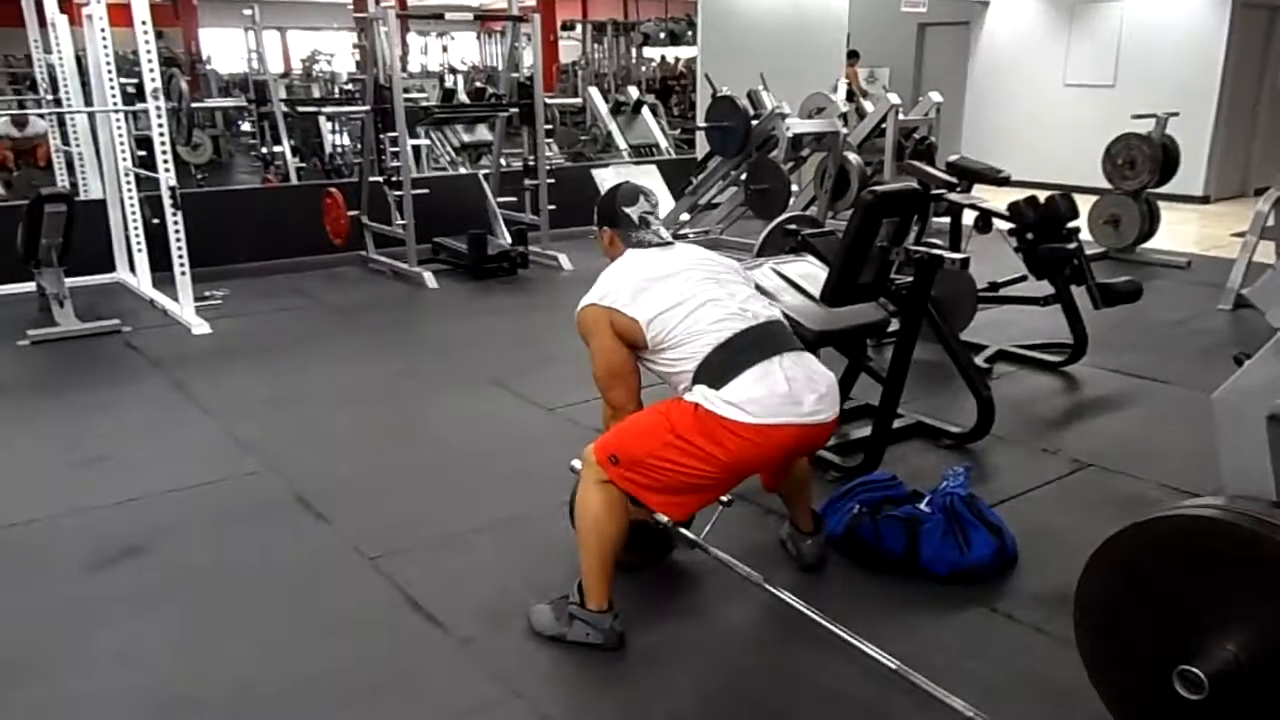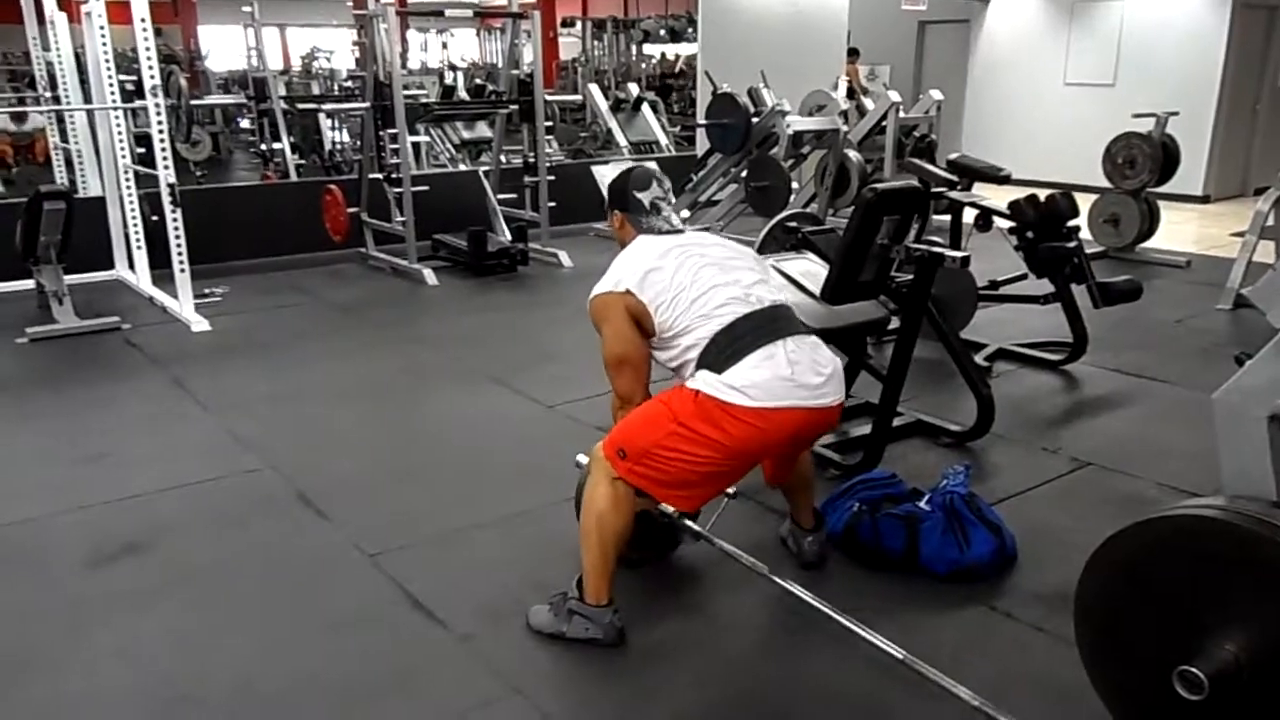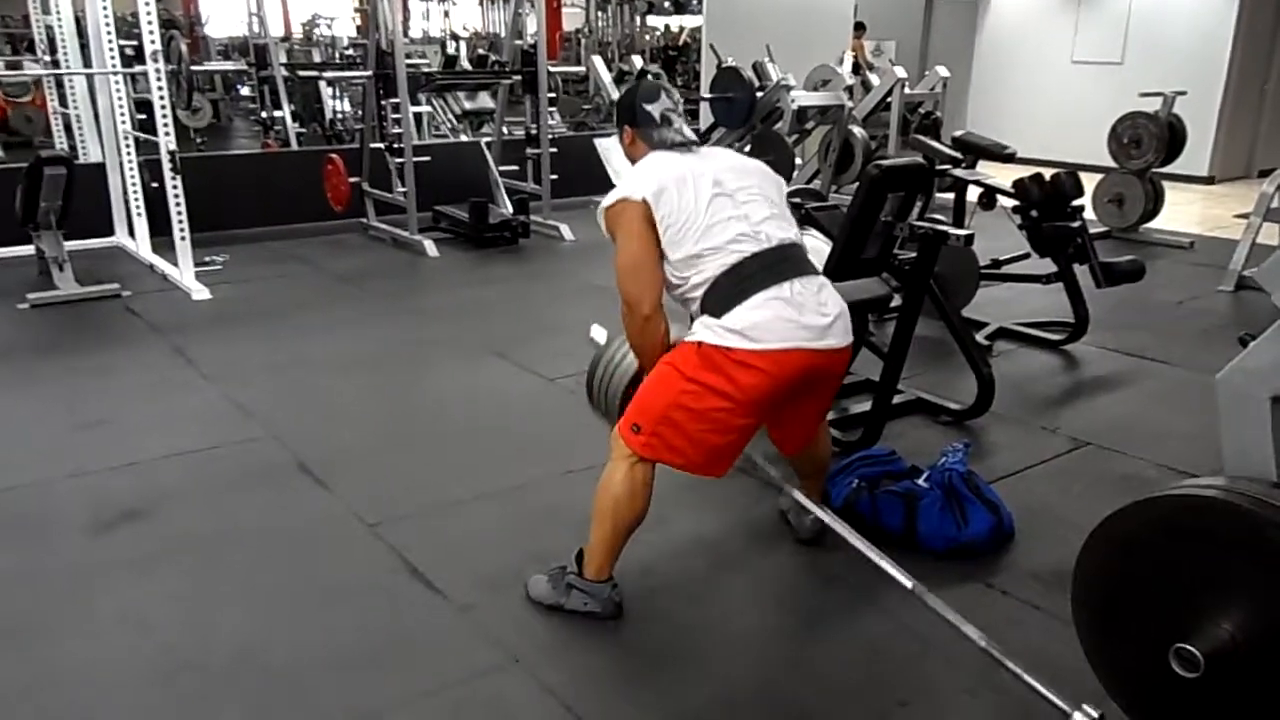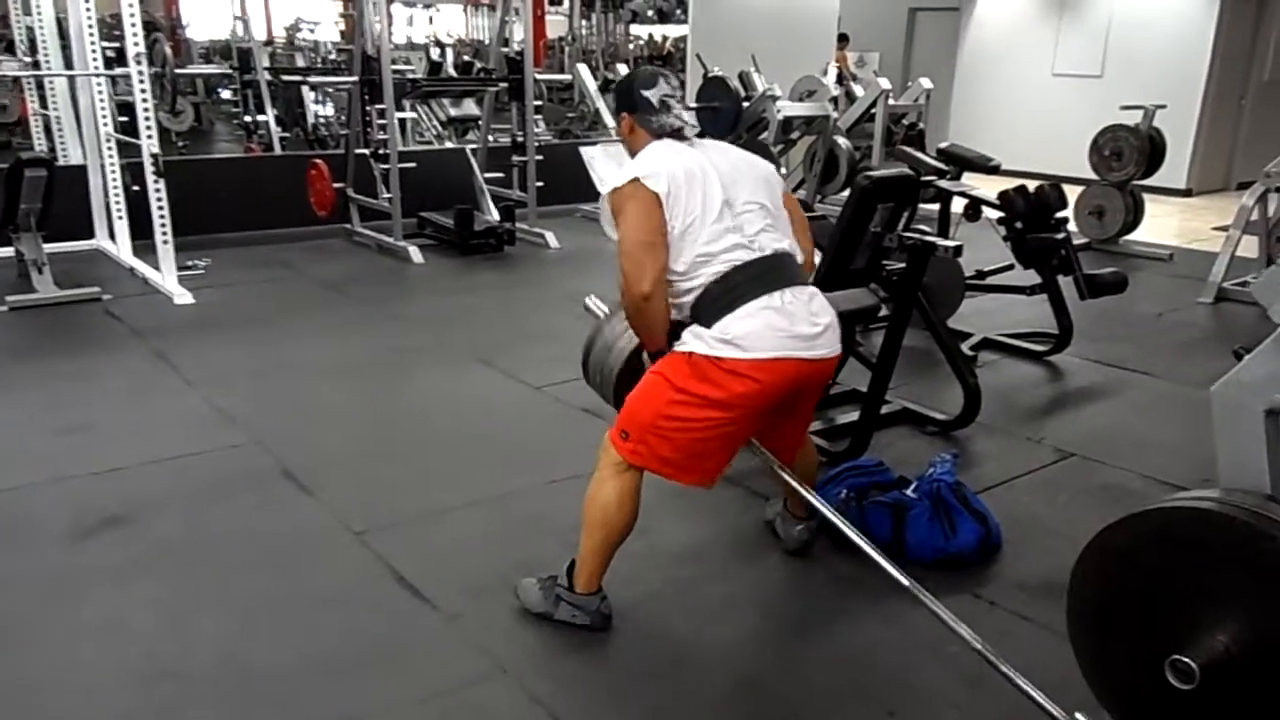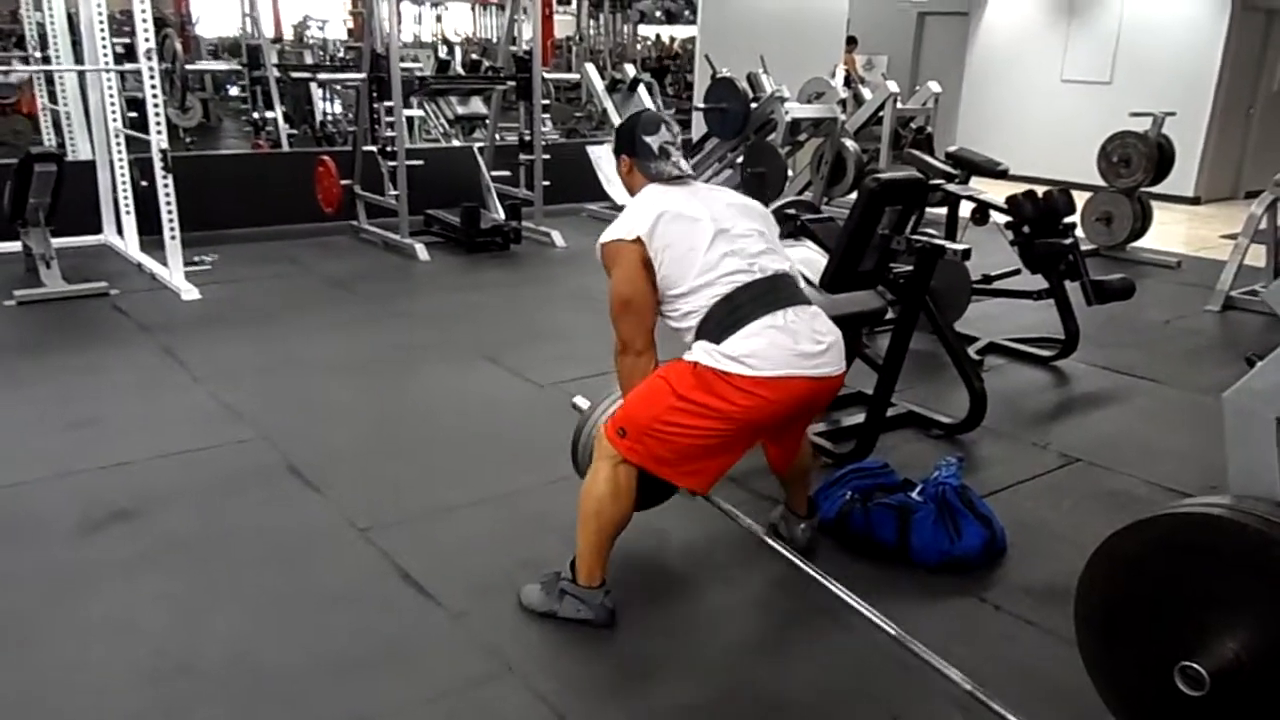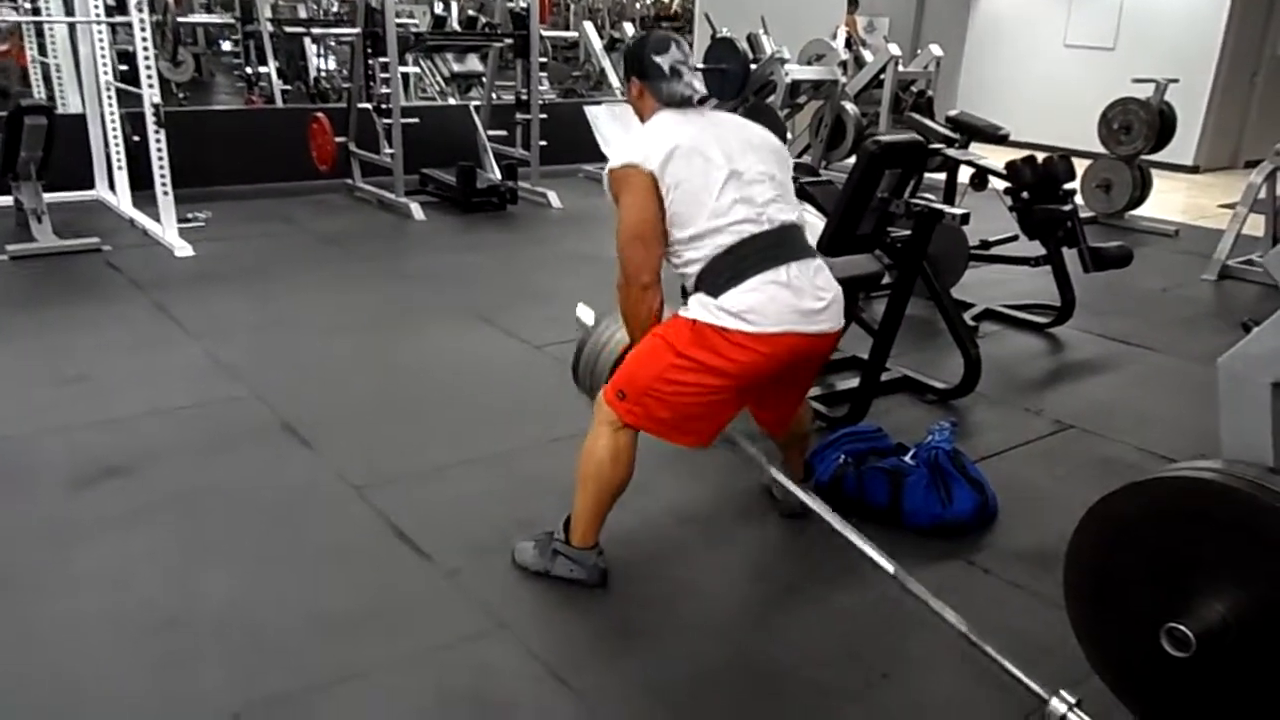
dt=0.5s
person 1, frame 1
left shoulder: (602, 304)
right shoulder: (714, 260)
left elbow: (623, 408)
left wrist: (633, 494)
left hip: (747, 414)
right hip: (819, 402)
left knee: (599, 466)
left ankle: (592, 616)
right ankle: (806, 535)
person 1, frame 2
left shoulder: (614, 289)
right shoulder: (725, 246)
left elbow: (631, 398)
left wrist: (641, 483)
left hip: (749, 398)
right hip: (825, 388)
left knee: (609, 466)
left ankle: (592, 610)
right ankle: (806, 532)
person 1, frame 3
left shoulder: (632, 194)
right shoulder: (748, 165)
left elbow: (642, 310)
left wrist: (659, 374)
left hip: (749, 339)
right hip: (831, 326)
left knee: (633, 447)
right knee: (802, 424)
left ankle: (590, 583)
right ankle: (808, 510)
person 1, frame 4
left shoulder: (636, 182)
right shoulder: (751, 161)
left elbow: (643, 288)
left wrist: (660, 351)
left hip: (740, 346)
right hip: (818, 335)
left knee: (621, 455)
right knee: (788, 433)
left ankle: (580, 594)
right ankle: (797, 520)
person 1, frame 5
left shoulder: (627, 231)
right shoulder: (738, 202)
left elbow: (636, 348)
left wrist: (648, 433)
left hip: (749, 364)
right hip: (824, 354)
left knee: (614, 448)
right knee: (784, 423)
left ankle: (584, 591)
right ankle: (798, 520)
person 1, frame 6
left shoulder: (638, 158)
right shoulder: (756, 134)
left elbow: (640, 282)
left wrist: (646, 356)
left hip: (746, 316)
right hip: (823, 308)
left knee: (615, 411)
right knee: (781, 390)
left ankle: (577, 550)
right ankle: (796, 482)
